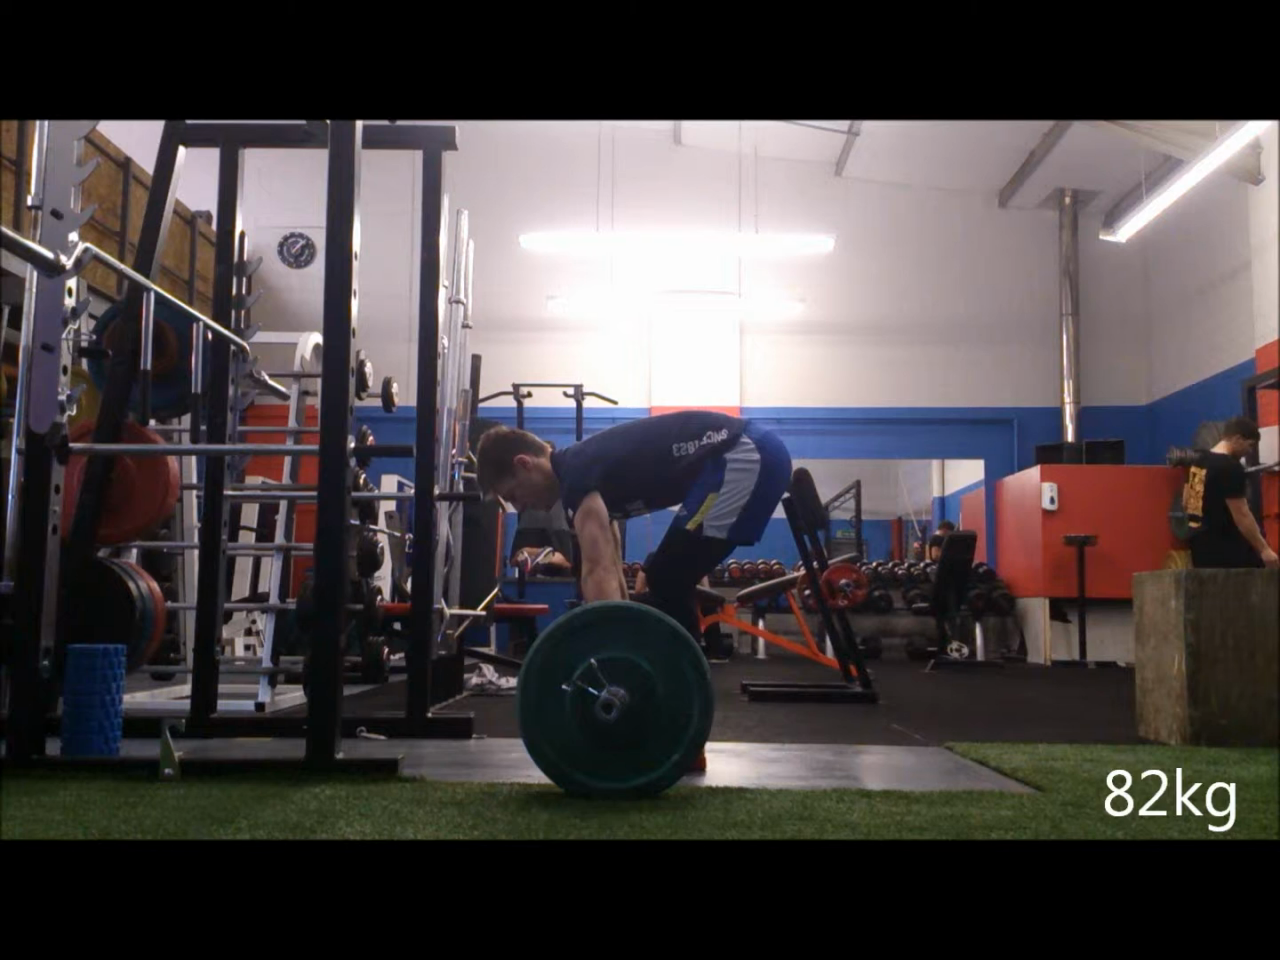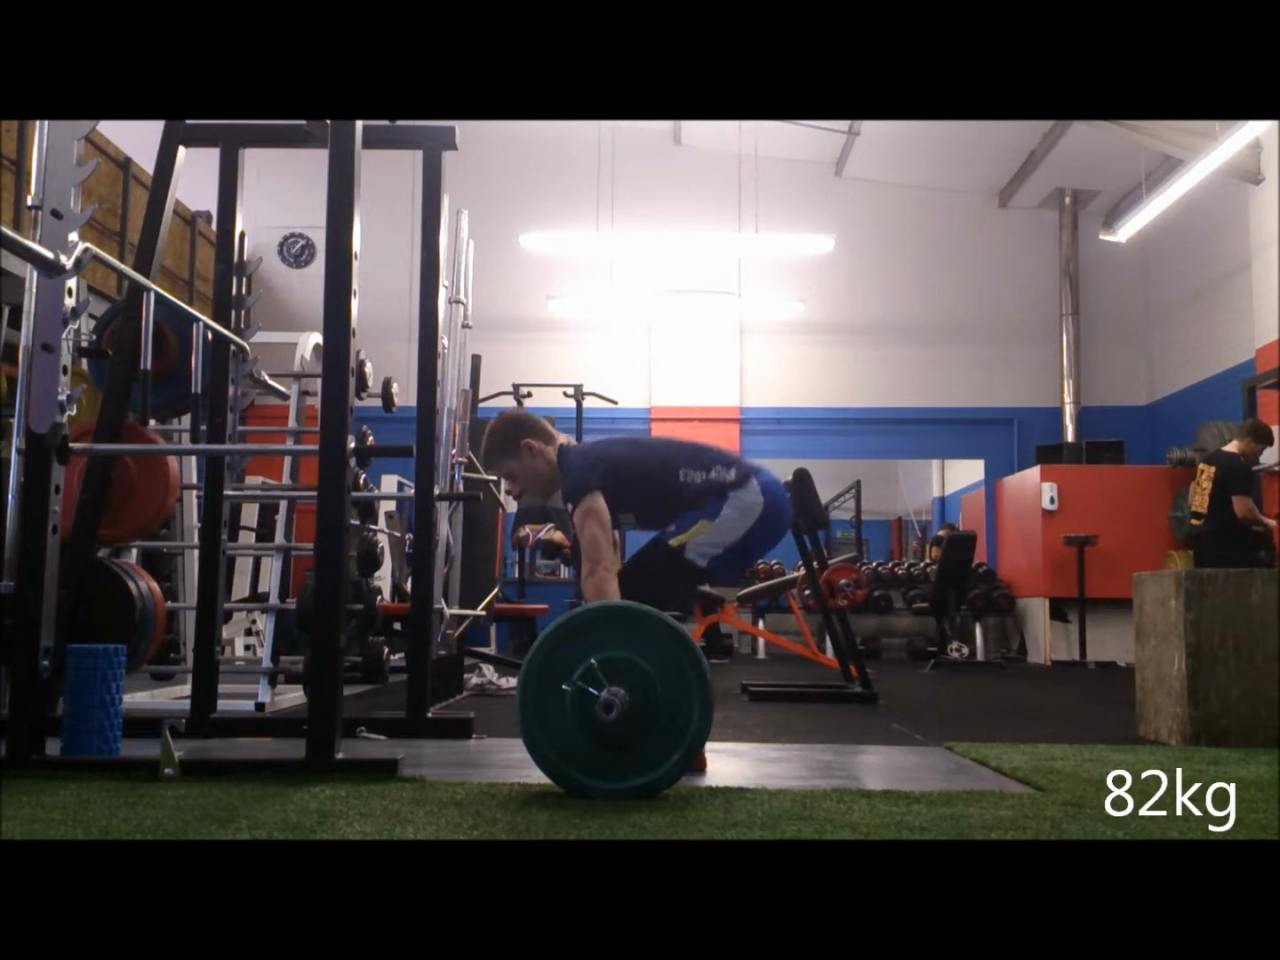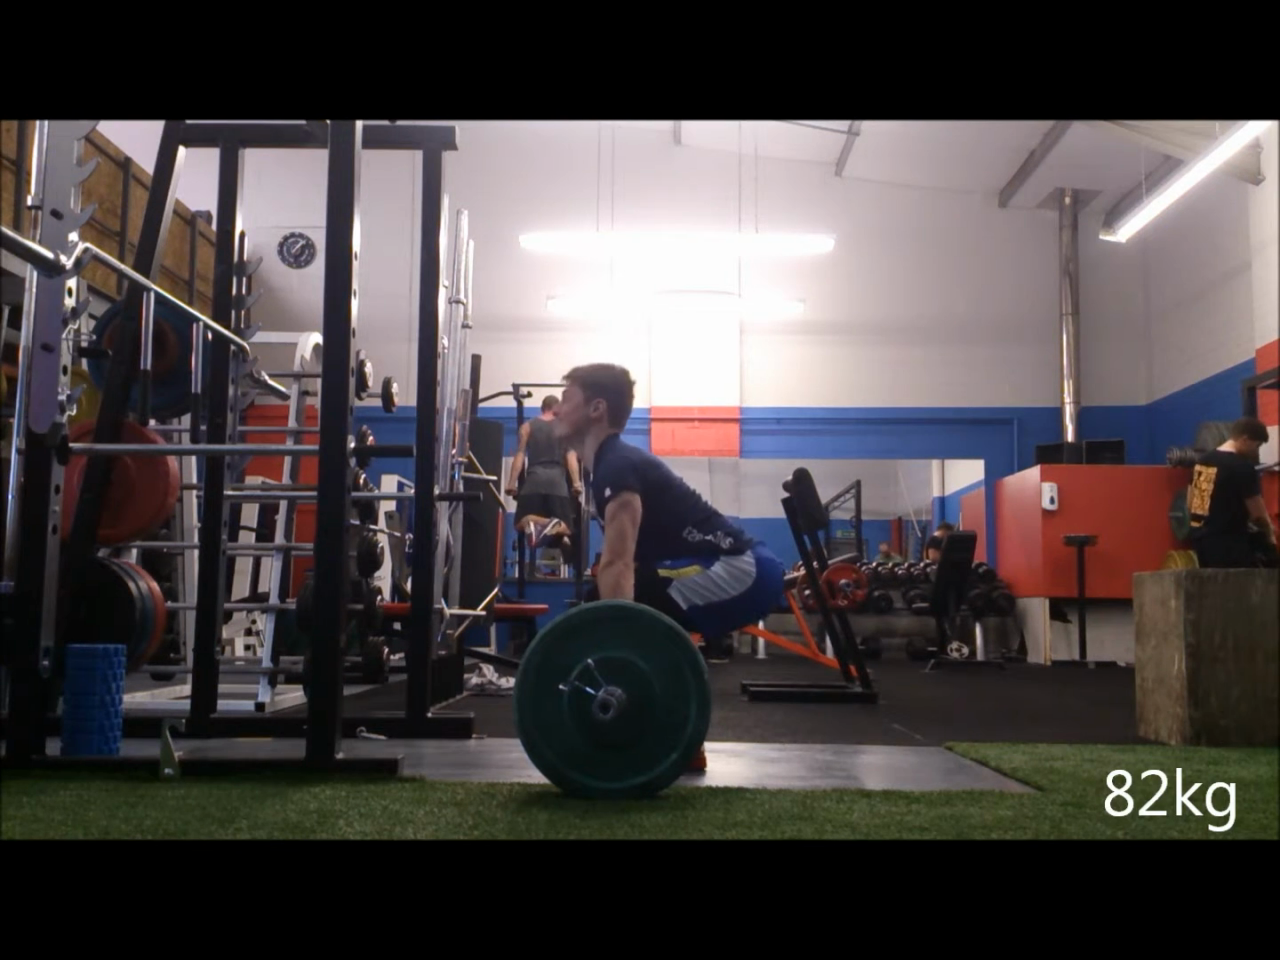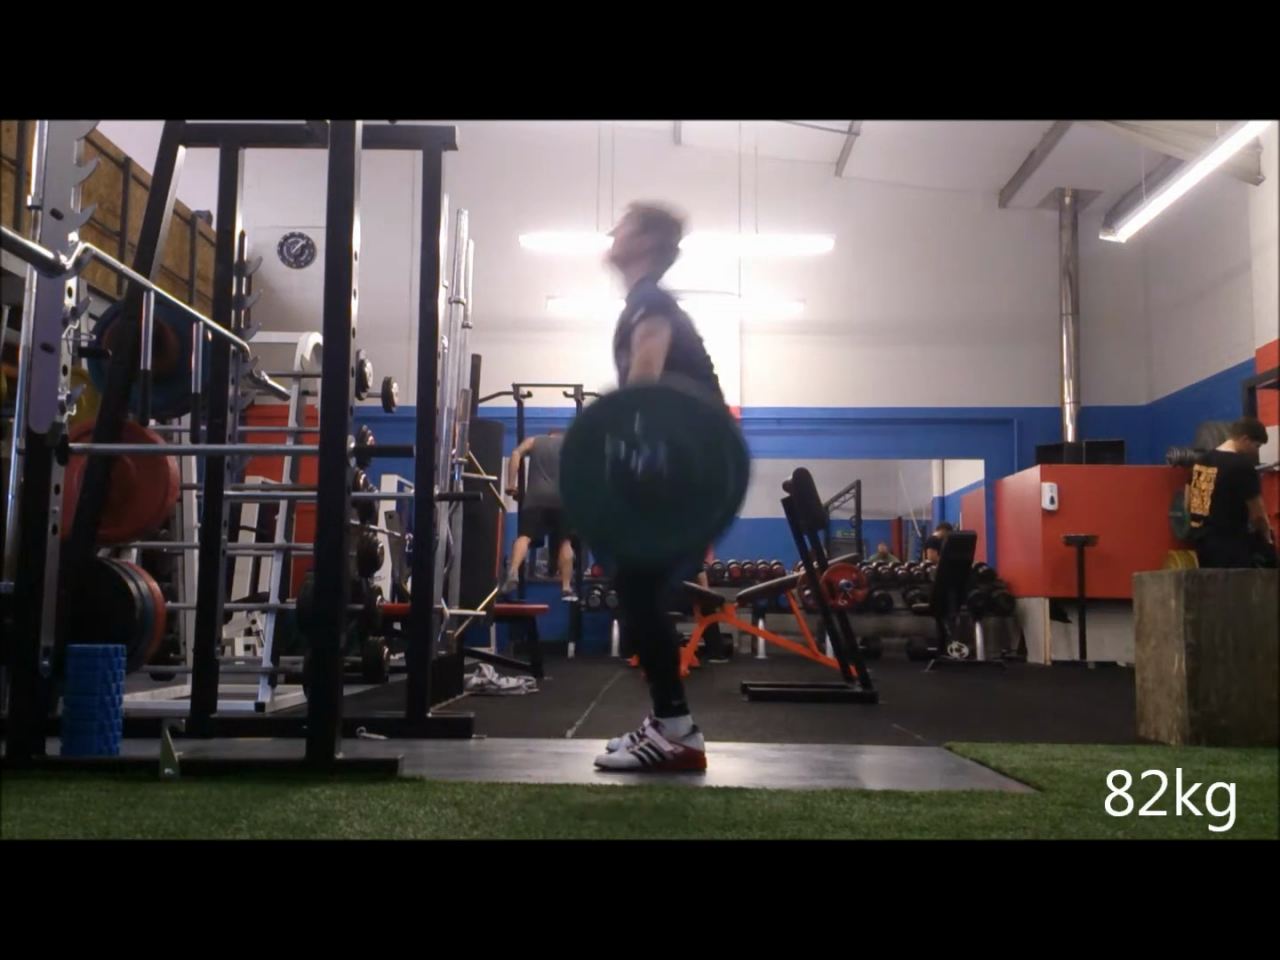
dt=0.7s
person 1, frame 1
left shoulder: (575, 474)
right shoulder: (586, 463)
left elbow: (598, 571)
right elbow: (610, 568)
left hip: (744, 457)
right hip: (747, 455)
left knee: (668, 582)
right knee: (668, 581)
person 1, frame 2
left shoulder: (580, 472)
right shoulder: (588, 467)
left elbow: (598, 572)
right elbow: (606, 569)
left hip: (747, 498)
right hip: (754, 496)
left knee: (637, 591)
right knee: (642, 591)
person 1, frame 3
left shoulder: (616, 467)
right shoulder: (618, 463)
left elbow: (616, 566)
right elbow: (623, 562)
left hip: (742, 572)
right hip: (744, 571)
person 1, frame 4
left shoulder: (649, 301)
right shoulder: (648, 303)
left elbow: (644, 384)
right elbow: (643, 388)
left knee: (639, 583)
right knee: (642, 583)
left ankle: (675, 736)
right ankle: (669, 723)
